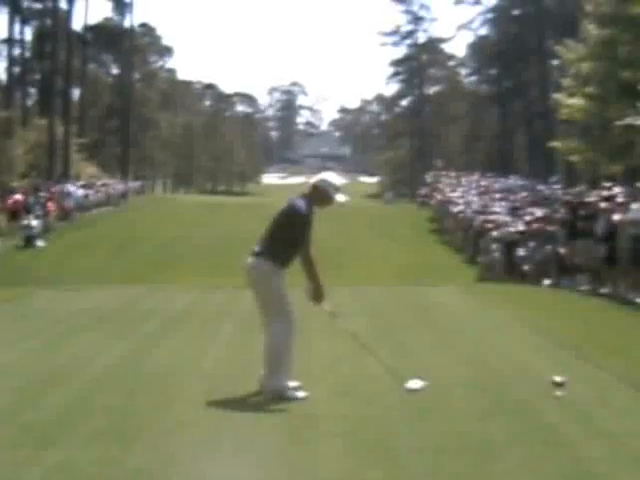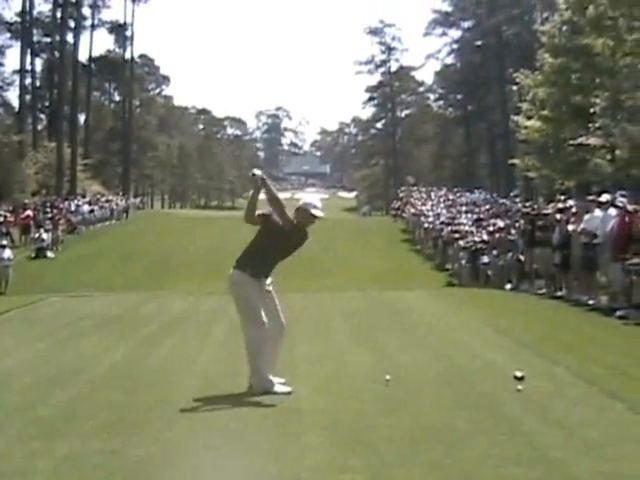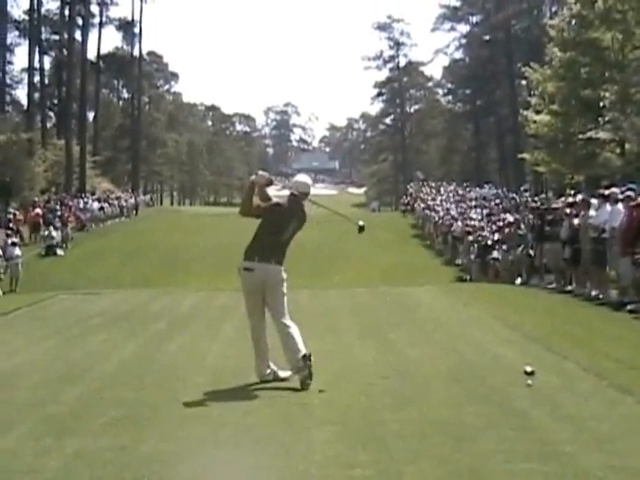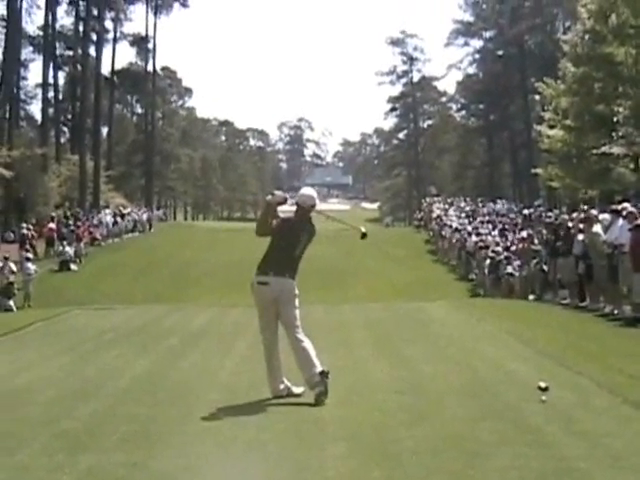
dt=1s
person 1, frame 1
left shoulder: (300, 206)
right shoulder: (301, 212)
left elbow: (304, 252)
right elbow: (305, 254)
left wrist: (314, 284)
right wrist: (317, 286)
left hip: (264, 267)
right hip: (266, 268)
left knee: (276, 323)
right knee: (283, 322)
left ankle: (273, 378)
right ankle: (276, 385)
person 1, frame 2
left shoulder: (301, 234)
right shoulder: (272, 217)
left elbow: (284, 219)
right elbow: (249, 218)
left wrist: (266, 186)
right wrist: (256, 190)
left hip: (261, 281)
right hip: (242, 278)
left knee: (276, 327)
right knee: (258, 326)
left ankle: (264, 374)
right ankle: (261, 381)
person 1, frame 3
left shoulder: (278, 208)
right shoulder: (301, 216)
left elbow: (245, 211)
left wrist: (253, 184)
right wrist: (261, 187)
left hip: (252, 267)
right hip: (274, 270)
left knee: (257, 322)
right knee: (282, 319)
left ankle: (265, 370)
right ankle: (301, 359)
person 1, frame 4
left shoulder: (288, 223)
right shoulder: (310, 229)
left elbow: (261, 231)
left wrist: (270, 204)
right wrist: (273, 208)
left hip: (264, 282)
right hip: (287, 284)
left knee: (269, 337)
right knee: (296, 334)
left ankle: (279, 386)
right ankle: (317, 377)
